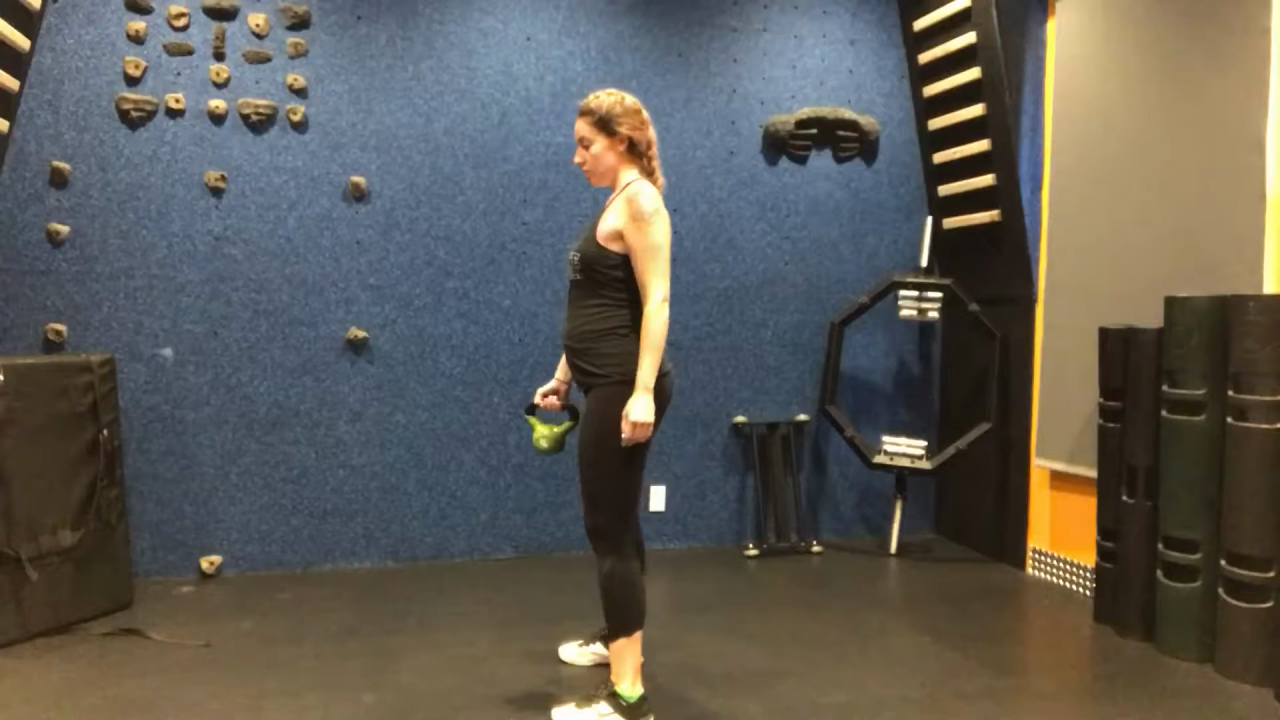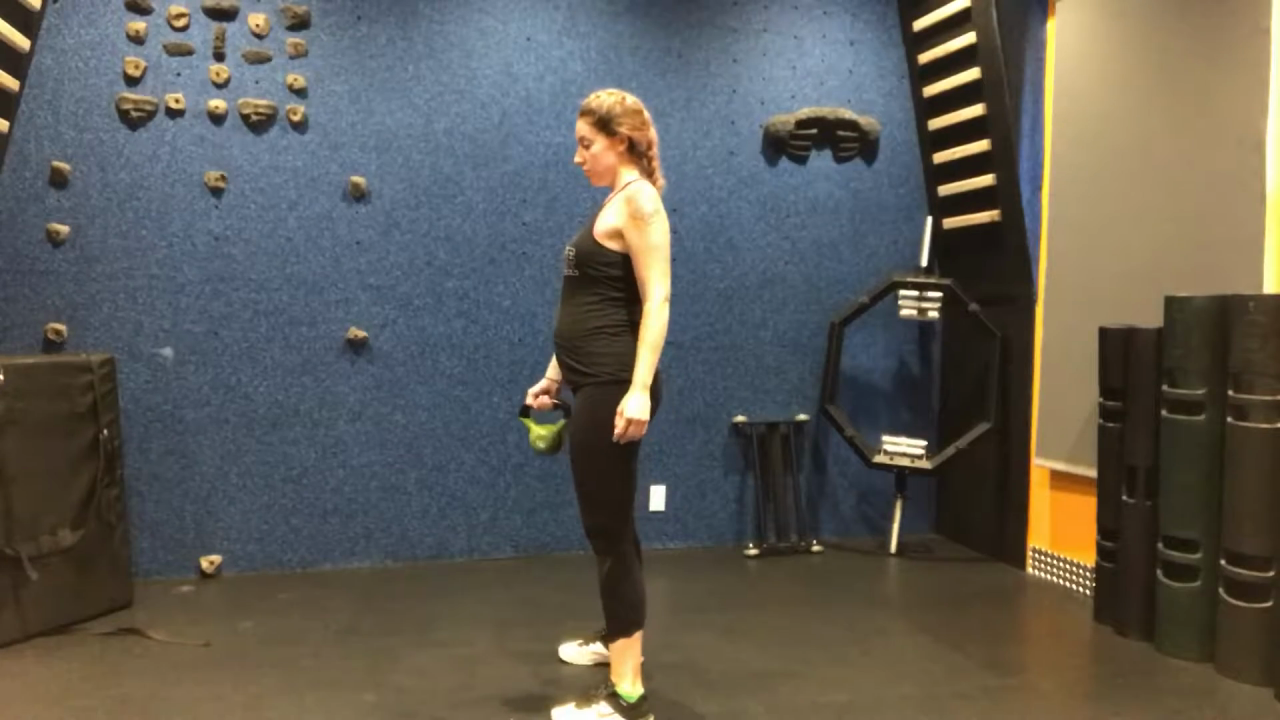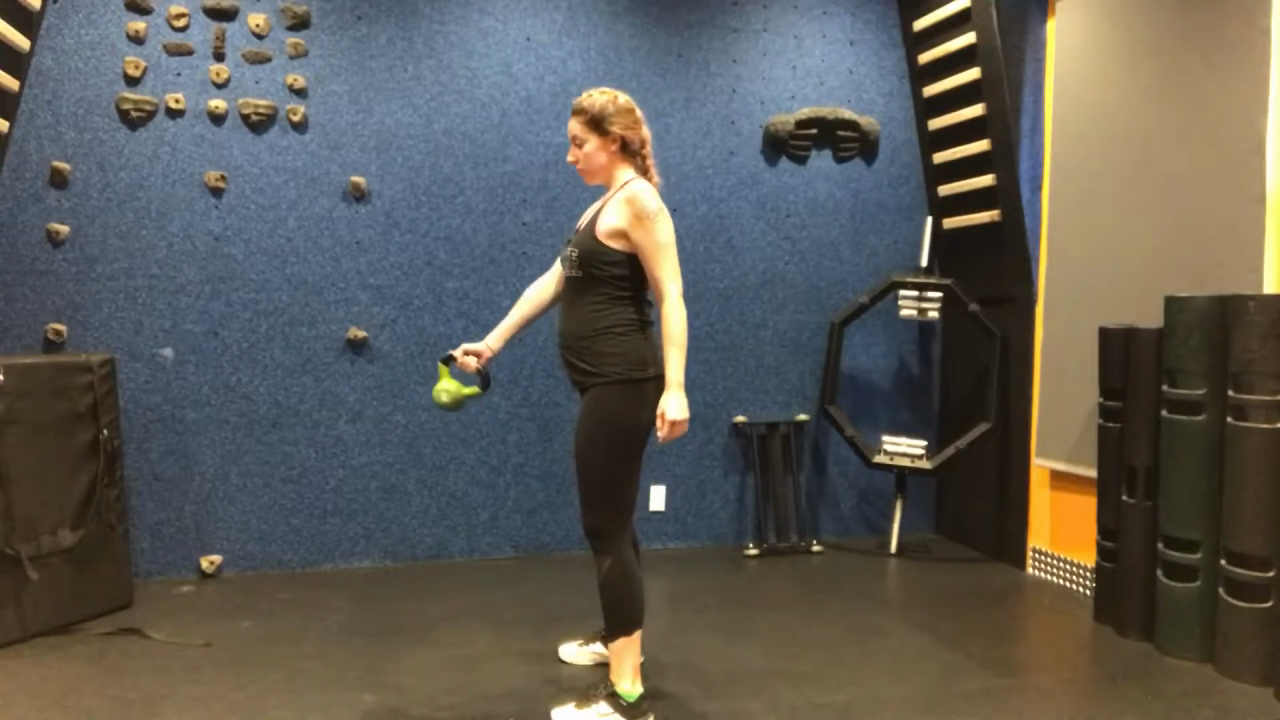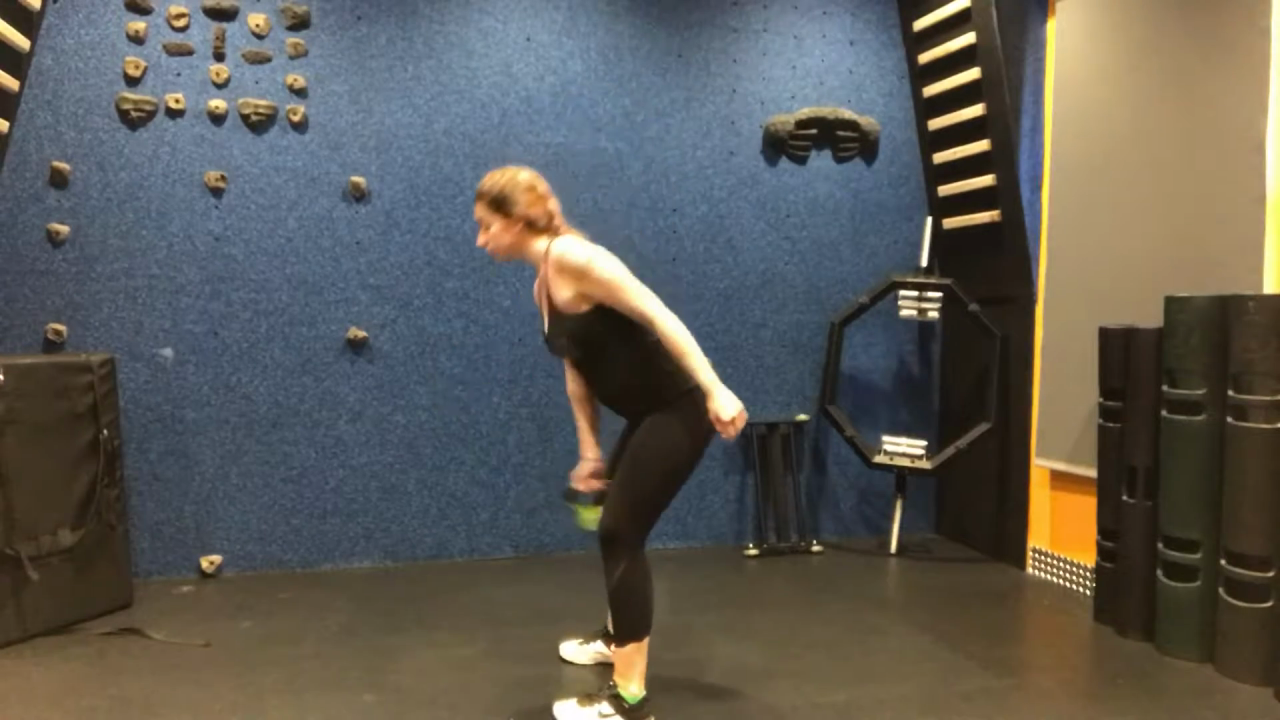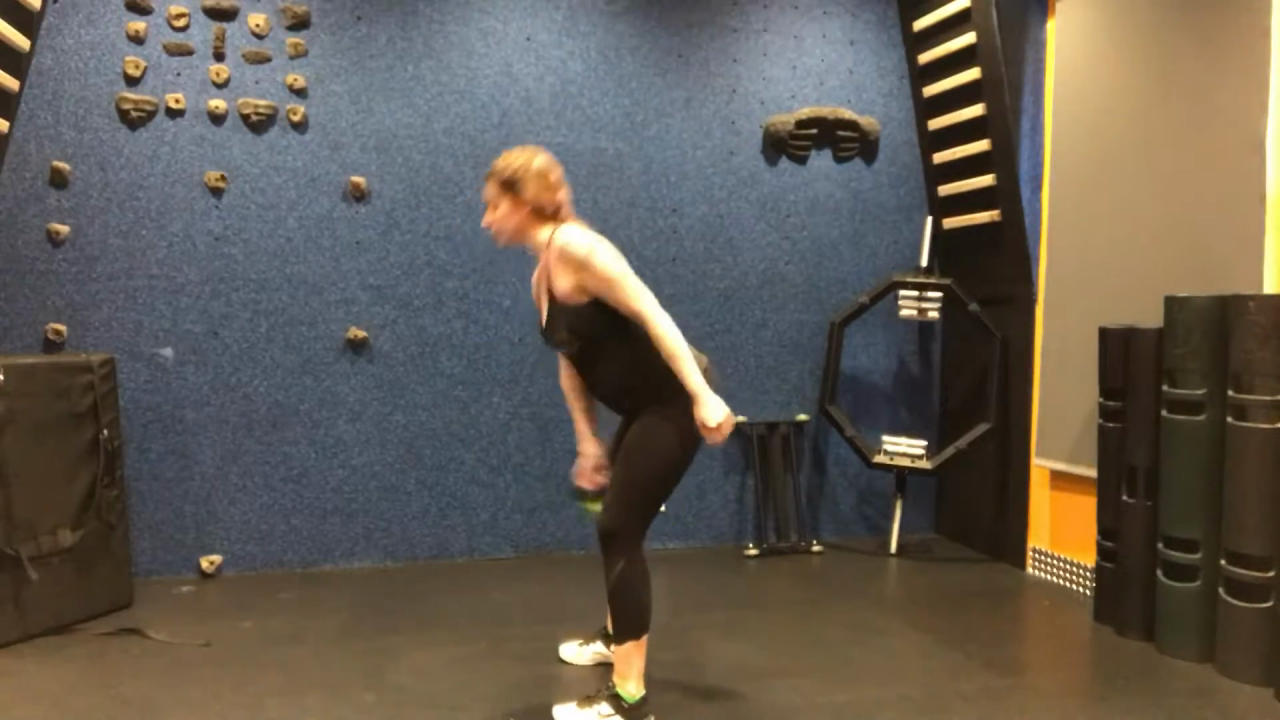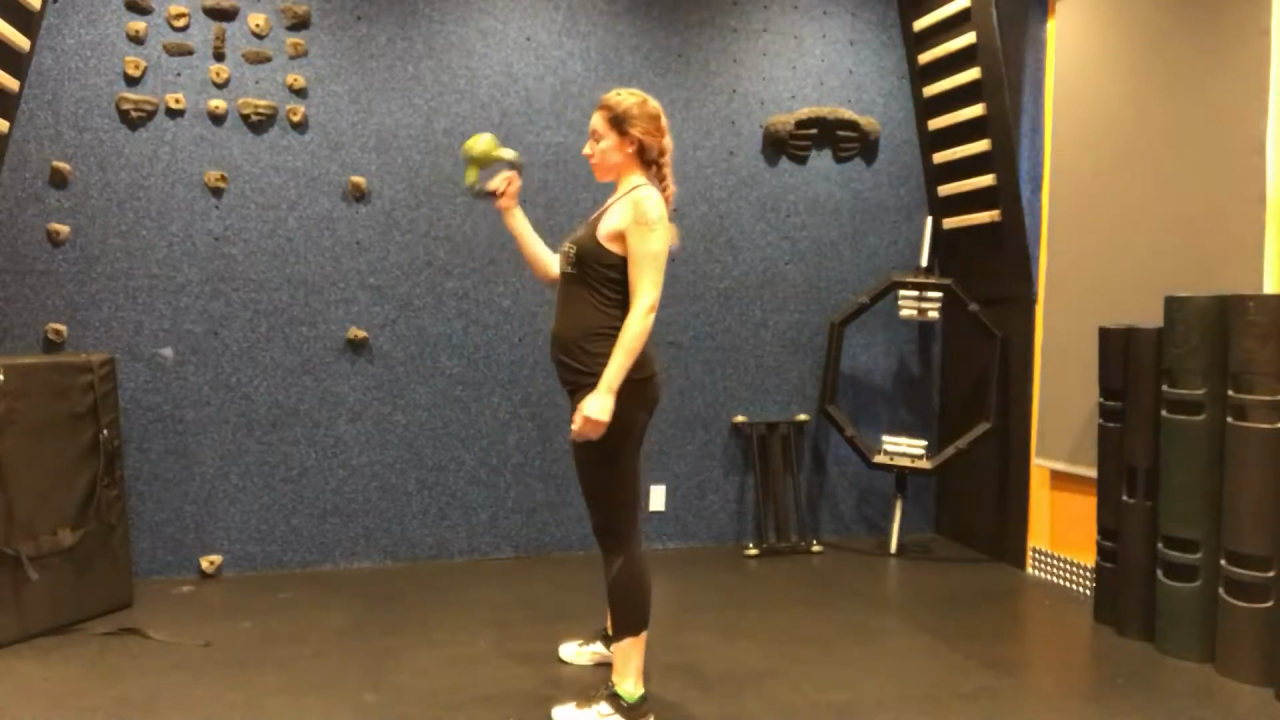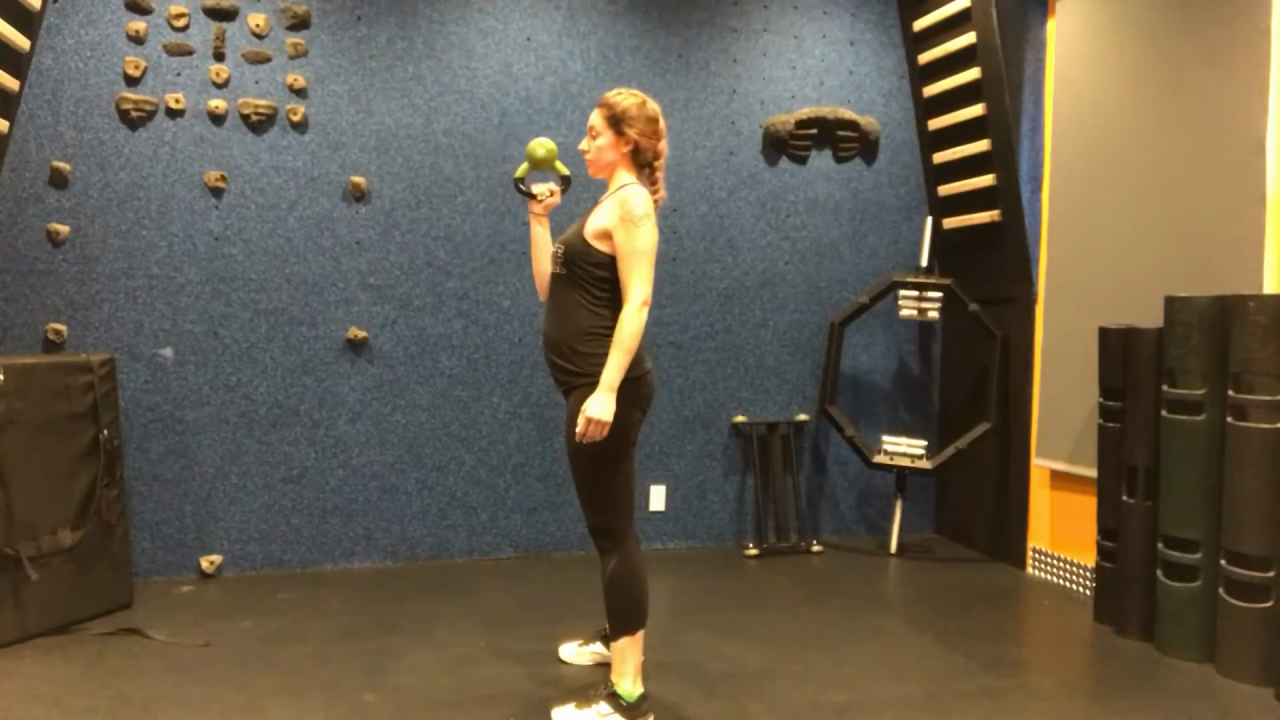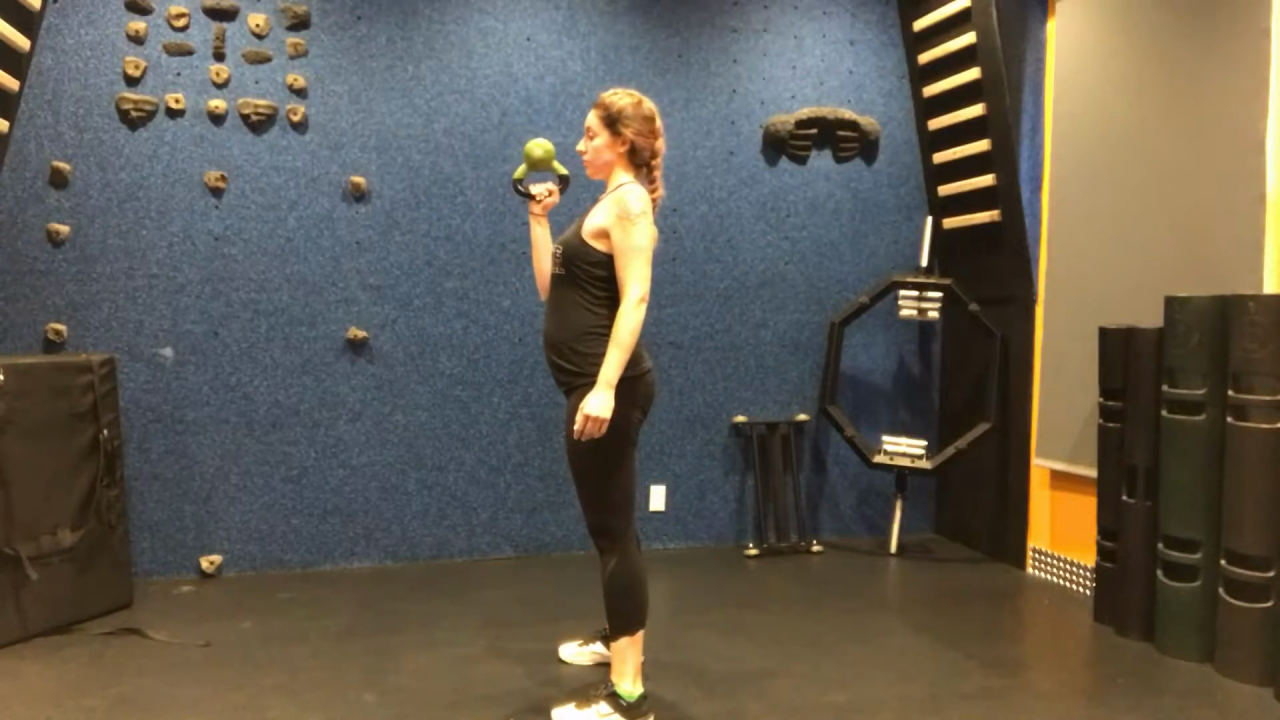
dt=0.5s
person 1, frame 1
left shoulder: (640, 201)
right shoulder: (616, 203)
left elbow: (656, 303)
left wrist: (643, 394)
right wrist: (563, 375)
left hip: (625, 389)
right hip: (604, 386)
left knee: (610, 530)
right knee: (610, 523)
right ankle: (618, 636)
person 1, frame 2
left shoulder: (640, 201)
right shoulder: (614, 203)
left elbow: (655, 302)
left wrist: (639, 389)
right wrist: (553, 375)
left hip: (615, 387)
right hip: (593, 384)
left knee: (609, 529)
right knee: (610, 523)
right ankle: (620, 635)
person 1, frame 3
left shoulder: (639, 200)
right shoulder: (604, 205)
left elbow: (671, 296)
right elbow: (554, 280)
left wrist: (674, 388)
right wrist: (493, 342)
left hip: (623, 386)
right hip: (605, 385)
left knee: (606, 527)
right knee: (609, 519)
right ankle: (619, 635)
person 1, frame 4
left shoulder: (571, 259)
right shoulder: (543, 282)
left elbow: (658, 317)
right elbow: (579, 371)
left wrist: (714, 391)
right wrist: (590, 450)
left hip: (681, 406)
right hip: (650, 409)
left knee: (622, 529)
right knee: (611, 515)
right ankle: (617, 634)
person 1, frame 5
left shoulder: (575, 247)
right shoulder: (542, 275)
left elbow: (651, 316)
right elbow: (572, 364)
left wrist: (702, 395)
right wrist: (589, 443)
left hip: (675, 402)
right hip: (646, 407)
left knee: (619, 529)
right knee: (613, 514)
right ankle: (616, 634)
person 1, frame 6
left shoulder: (643, 204)
right shoulder: (614, 204)
left elbow: (644, 307)
right elbow: (555, 271)
left wrist: (607, 392)
right wrist: (511, 211)
left hip: (614, 388)
right hip: (593, 383)
left knee: (617, 530)
right knee: (609, 523)
right ankle: (617, 635)
person 1, frame 7
left shoulder: (630, 202)
right shoulder: (607, 203)
left elbow: (638, 304)
right elbow: (550, 288)
left wrist: (607, 391)
right wrist: (539, 219)
left hip: (607, 386)
right hip: (588, 383)
left knee: (612, 529)
right knee: (607, 523)
right ankle: (618, 634)
person 1, frame 8
left shoulder: (628, 201)
right shoulder: (604, 205)
left elbow: (634, 300)
right elbow: (550, 289)
left wrist: (605, 389)
right wrist: (539, 219)
left hip: (608, 386)
right hip: (591, 383)
left knee: (611, 528)
right knee: (609, 523)
right ankle: (620, 636)
